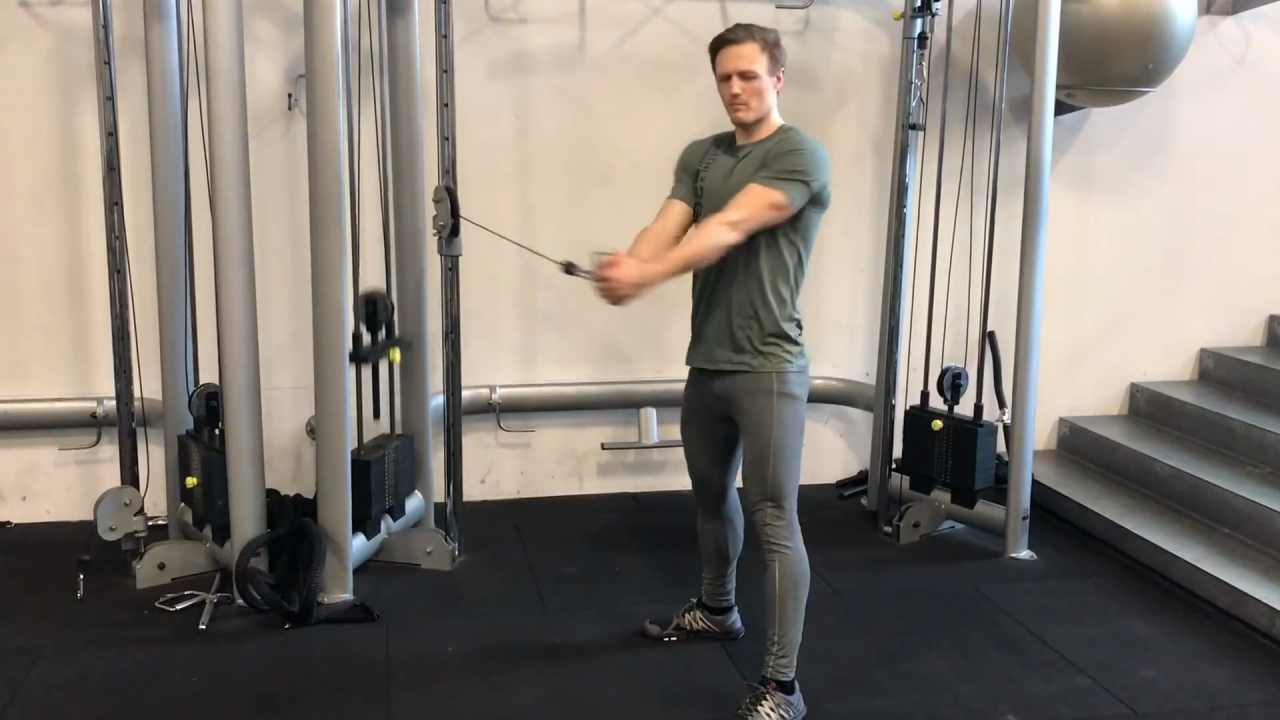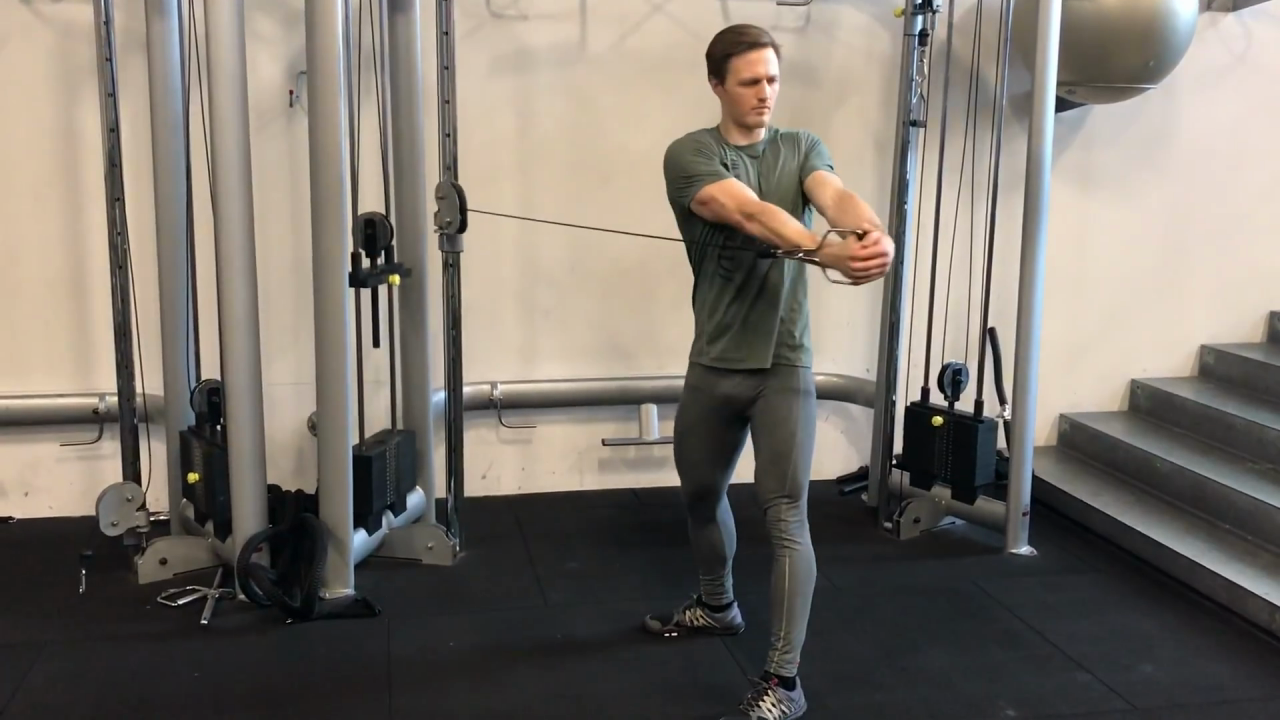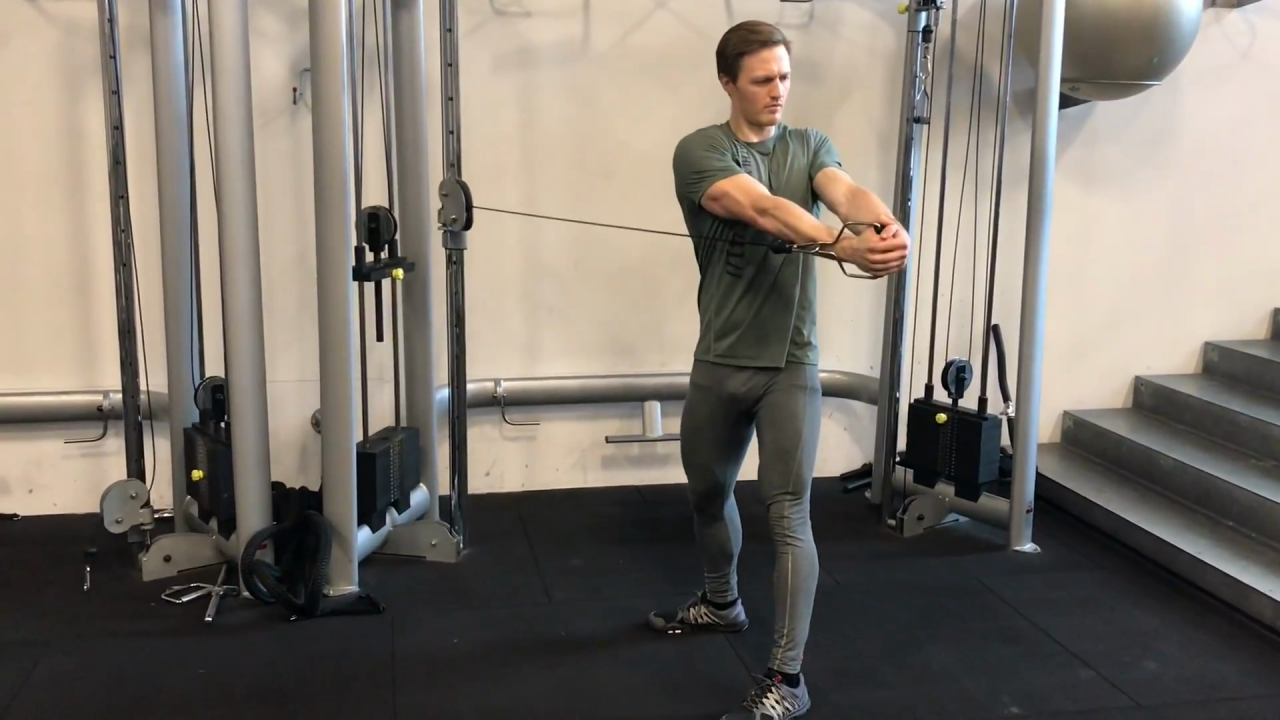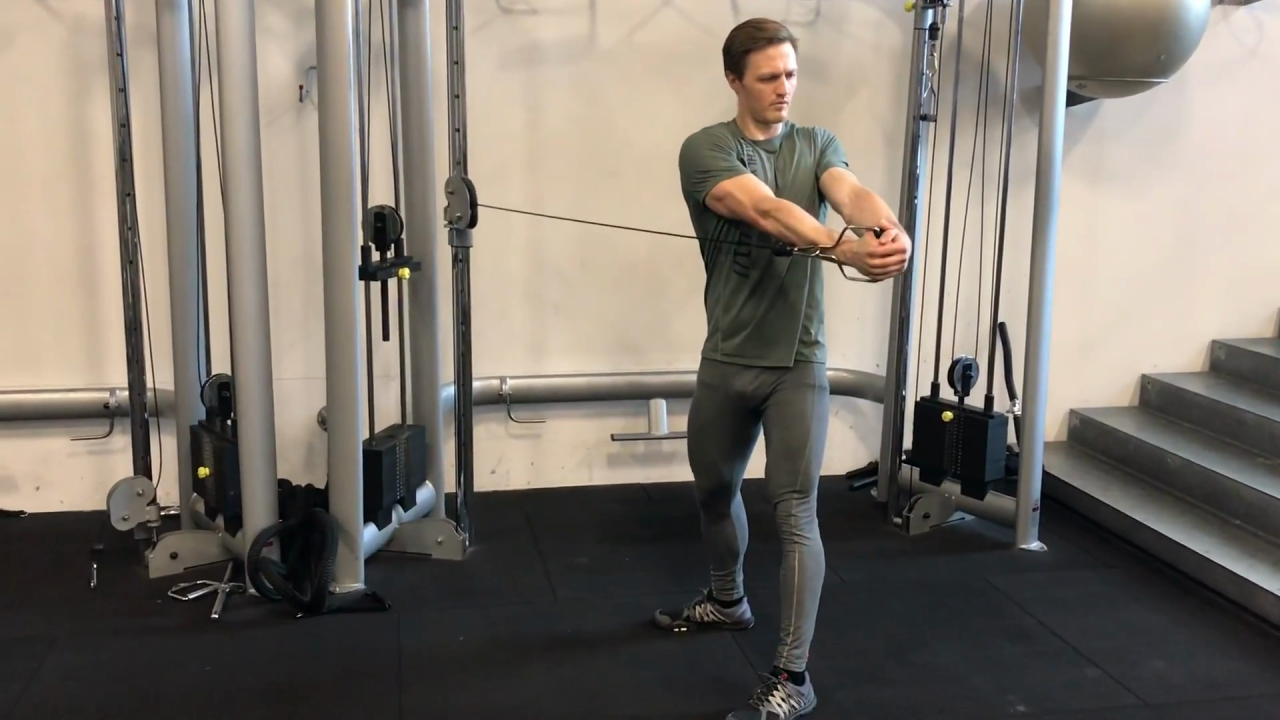
dt=0.4s
person 1, frame 1
left shoulder: (799, 156)
right shoulder: (700, 155)
left elbow: (726, 228)
right elbow: (667, 225)
left wrist: (648, 274)
right wrist: (626, 263)
left hip: (768, 367)
right hip: (707, 364)
left knee: (774, 518)
right knee: (714, 496)
right ankle: (718, 608)
person 1, frame 2
left shoulder: (802, 149)
right shoulder: (689, 156)
left elbow: (835, 196)
right elbow: (752, 216)
left wrist: (872, 235)
right wrist: (826, 252)
left hip: (784, 366)
right hip: (714, 366)
left knee: (785, 517)
right knee: (701, 496)
right ankle: (717, 605)
person 1, frame 3
left shoulder: (810, 146)
right shoulder: (699, 152)
left elbow: (847, 192)
right elbow: (765, 211)
left wrist: (887, 226)
right wrist: (845, 244)
left hip: (789, 362)
right hip: (720, 362)
left knee: (786, 515)
right knee: (707, 493)
right ankle: (720, 602)
person 1, frame 4
left shoulder: (818, 145)
right shoulder: (706, 149)
left elbow: (853, 194)
right elbow: (768, 212)
left wrist: (890, 232)
right wrist: (847, 249)
left hip: (797, 359)
right hip: (727, 359)
left knee: (794, 512)
right knee: (714, 490)
right ankle: (727, 600)
